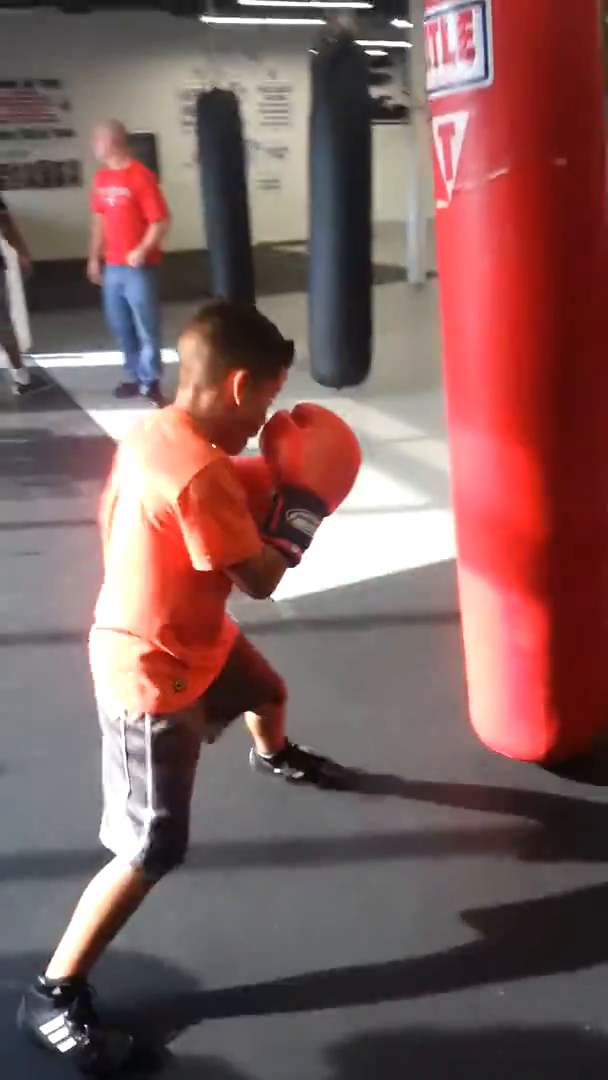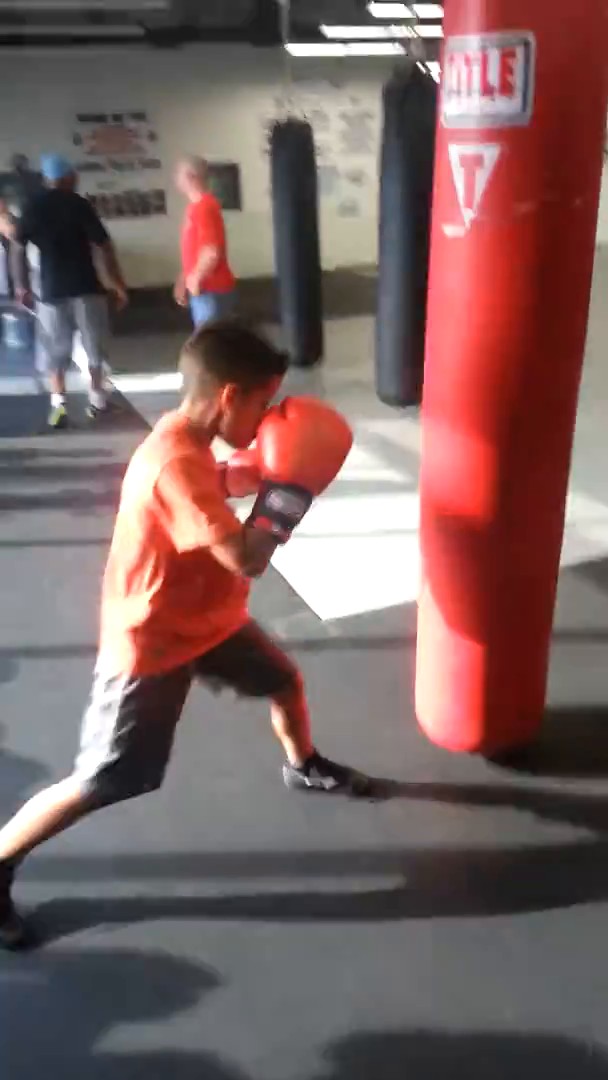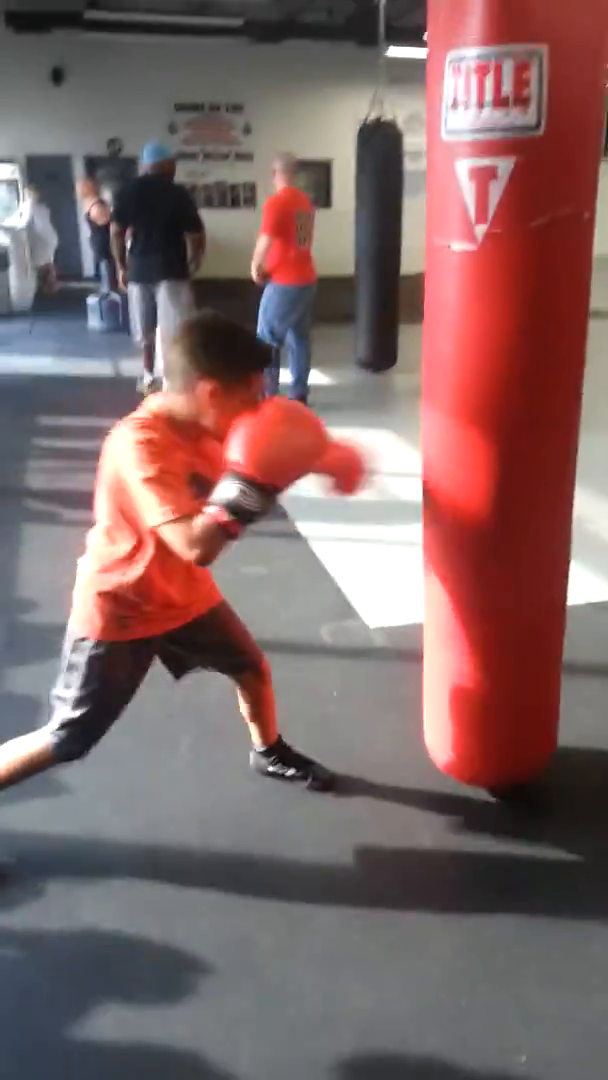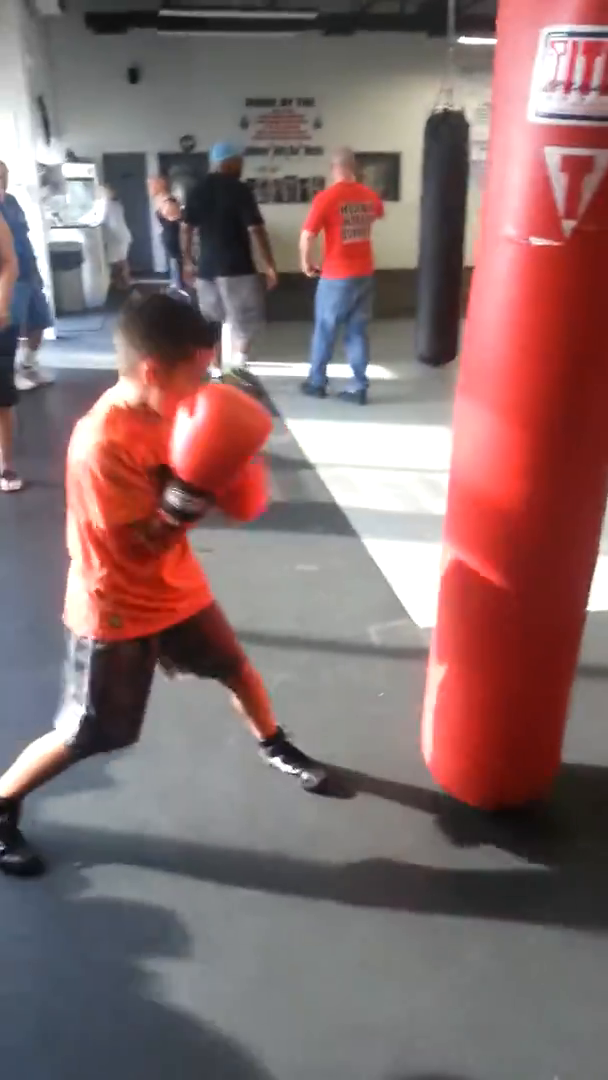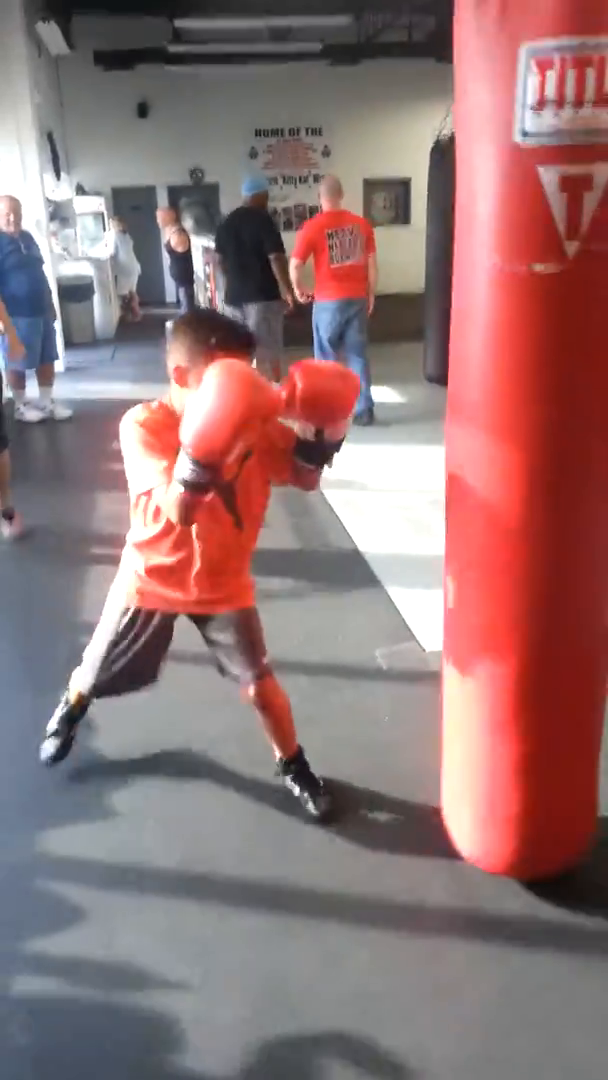
dt=0.4s
person 1, frame 1
left shoulder: (154, 436)
right shoulder: (197, 470)
right elbow: (260, 579)
left wrist: (250, 496)
right wrist: (301, 502)
left hip: (195, 642)
right hip: (150, 674)
left knee: (268, 694)
right knee: (148, 849)
left ankle: (273, 757)
right ankle: (54, 996)
person 1, frame 2
left shoulder: (189, 442)
right shoulder: (174, 463)
left elbow: (221, 488)
right elbow: (246, 559)
left wrist: (254, 473)
right wrist: (289, 484)
left hip: (209, 617)
right hip: (150, 643)
left knee: (283, 682)
right knee: (103, 781)
left ankle: (306, 766)
person 1, frame 3
left shoulder: (199, 428)
right shoulder: (141, 445)
left elbow: (213, 491)
right elbow: (194, 548)
right wrist: (253, 483)
left hip: (184, 597)
right hip: (116, 612)
left knee: (253, 669)
right knee: (63, 741)
left ankle: (270, 753)
person 1, frame 4
left shoulder: (157, 413)
right shoulder: (102, 441)
right elbow: (145, 545)
right wrist: (192, 485)
left hip: (177, 586)
right hip: (115, 608)
left knee: (238, 669)
right knee: (84, 736)
left ankle: (273, 744)
person 1, frame 5
left shoulder: (254, 419)
right shoulder: (142, 426)
left elbow: (306, 479)
right elbow: (178, 511)
left wrist: (321, 430)
right wrist: (203, 443)
left hip: (223, 584)
right hip: (151, 580)
left knee: (258, 685)
right knee: (97, 675)
left ankle: (294, 766)
right ankle: (67, 714)
